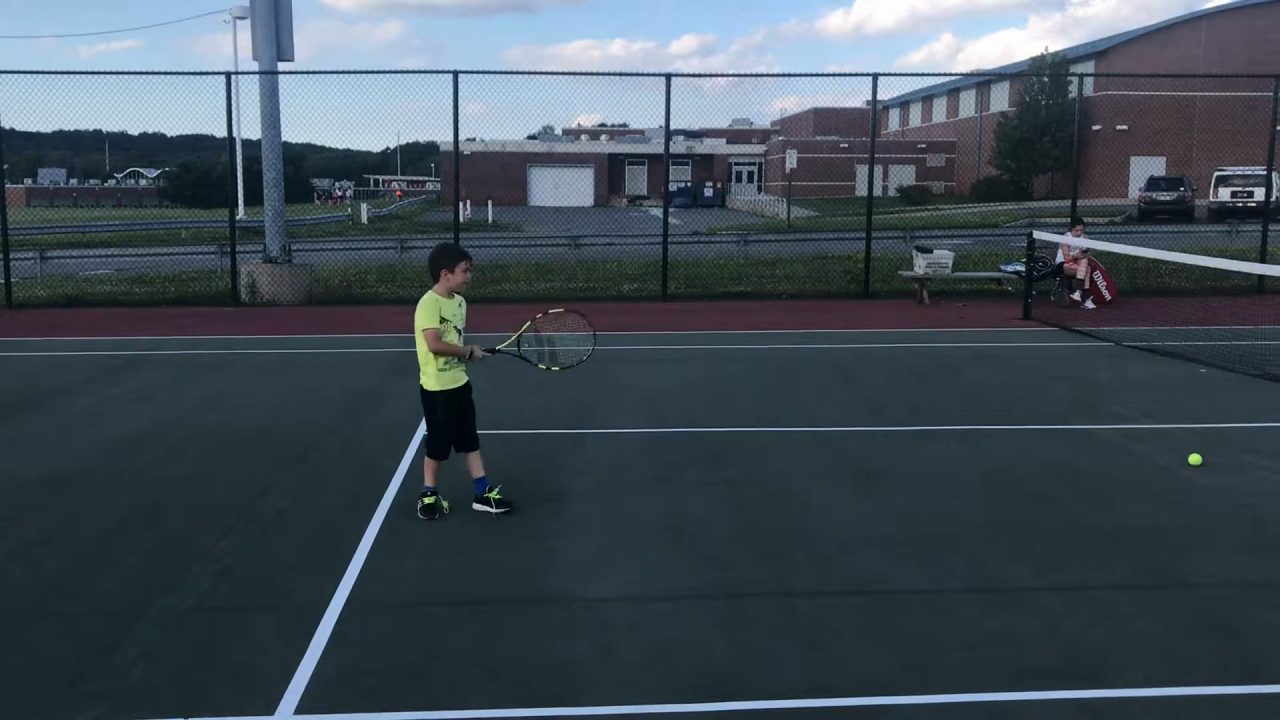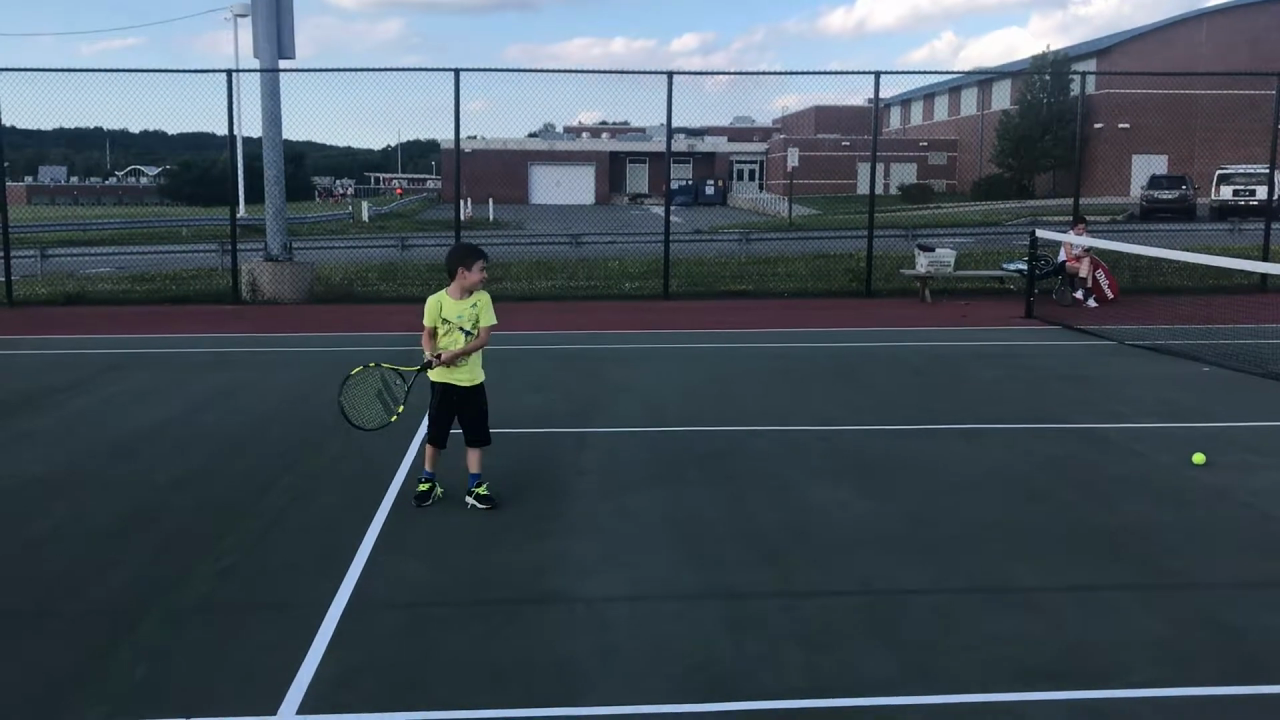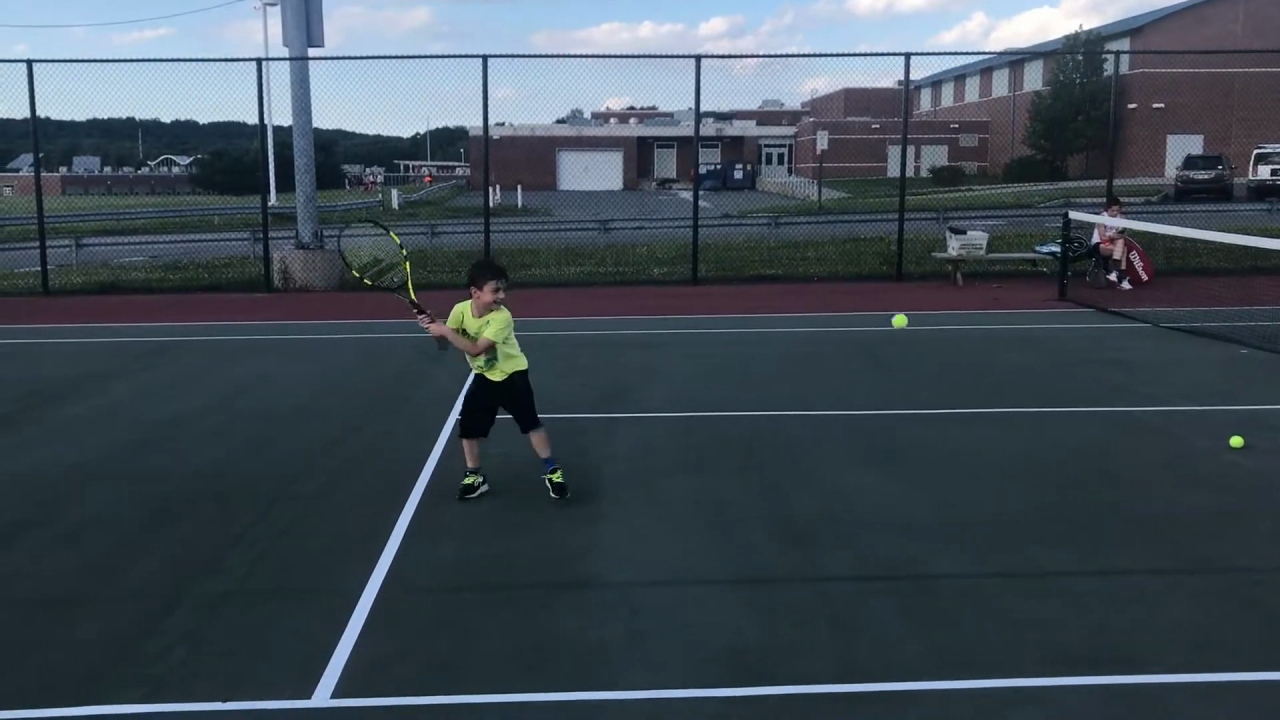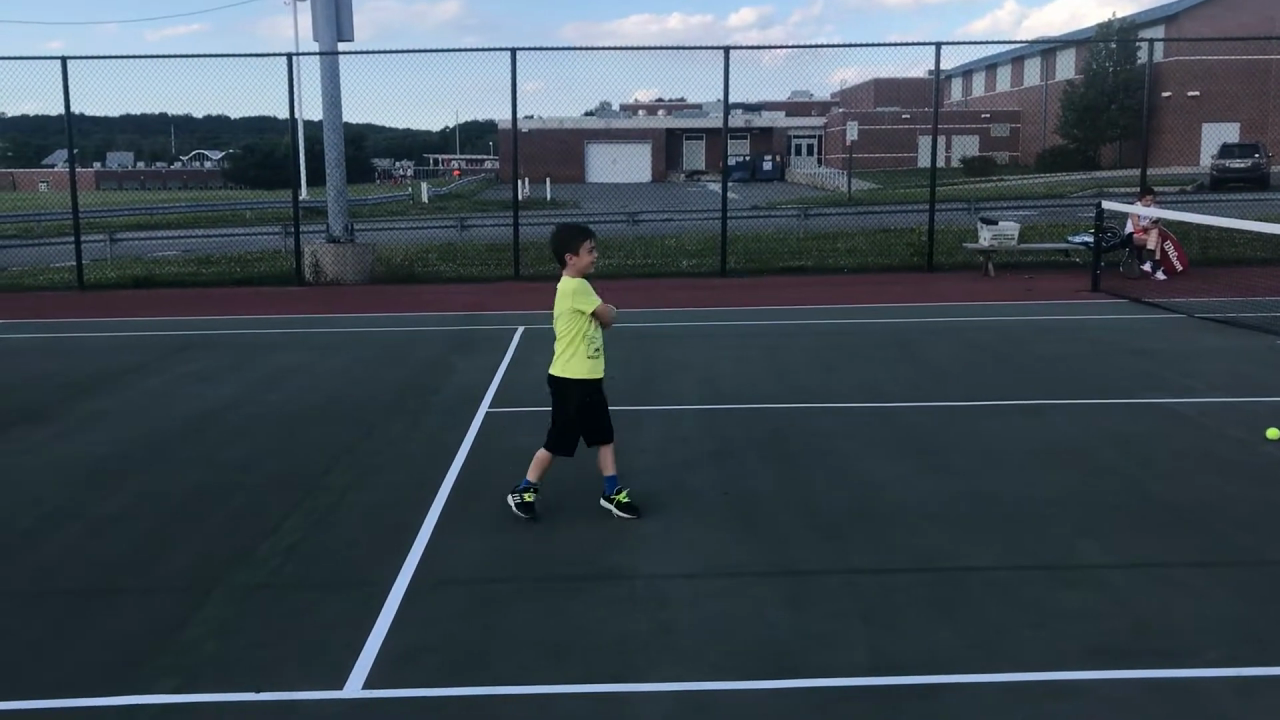
dt=0.7s
person 1, frame 1
left shoulder: (459, 301)
right shoulder: (429, 303)
right elbow: (434, 344)
left wrist: (466, 352)
right wrist: (468, 351)
left hip: (460, 382)
right hip: (436, 388)
left knee: (470, 440)
right knee: (437, 444)
left ankle: (483, 492)
right ankle: (429, 495)
person 1, frame 2
left shoulder: (483, 299)
right shoulder: (436, 301)
left elbow: (484, 337)
right elbow: (428, 335)
left wrist: (456, 353)
right wrist: (430, 354)
left hip: (472, 380)
right hip: (443, 379)
left knee: (476, 435)
right knee: (435, 434)
left ankle: (475, 488)
right ankle: (428, 481)
person 1, frame 3
left shoulder: (501, 317)
right shoulder: (460, 310)
left elbow: (475, 349)
right elbow: (449, 340)
left wrist: (445, 331)
right wrist: (435, 327)
left hip: (512, 373)
right hip: (483, 376)
left knee: (531, 423)
right knee: (469, 426)
left ankle: (551, 471)
right ankle: (474, 475)
person 1, frame 4
left shoulder: (572, 285)
right shoulder: (577, 287)
right elbow: (607, 318)
left wrist: (598, 313)
right wrist: (610, 309)
left hip: (585, 376)
right hip: (570, 378)
left knee: (602, 434)
right knee: (559, 440)
left ankle: (613, 491)
right ankle: (524, 491)
